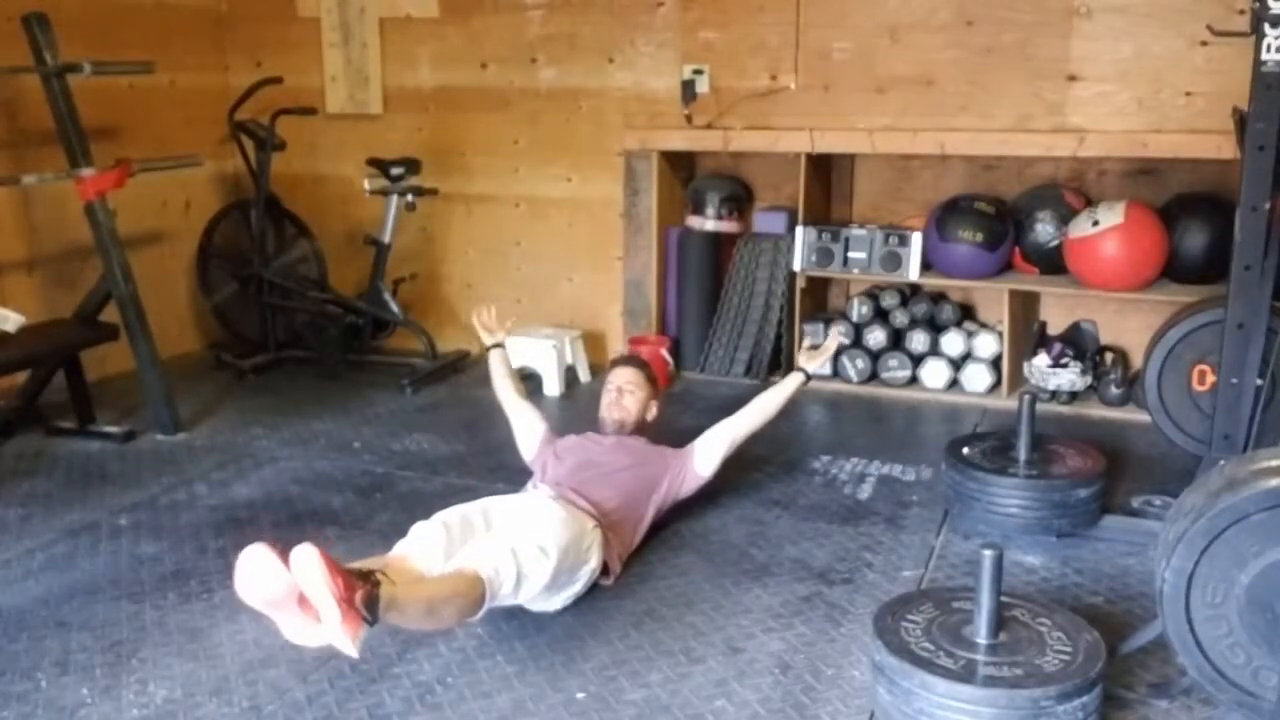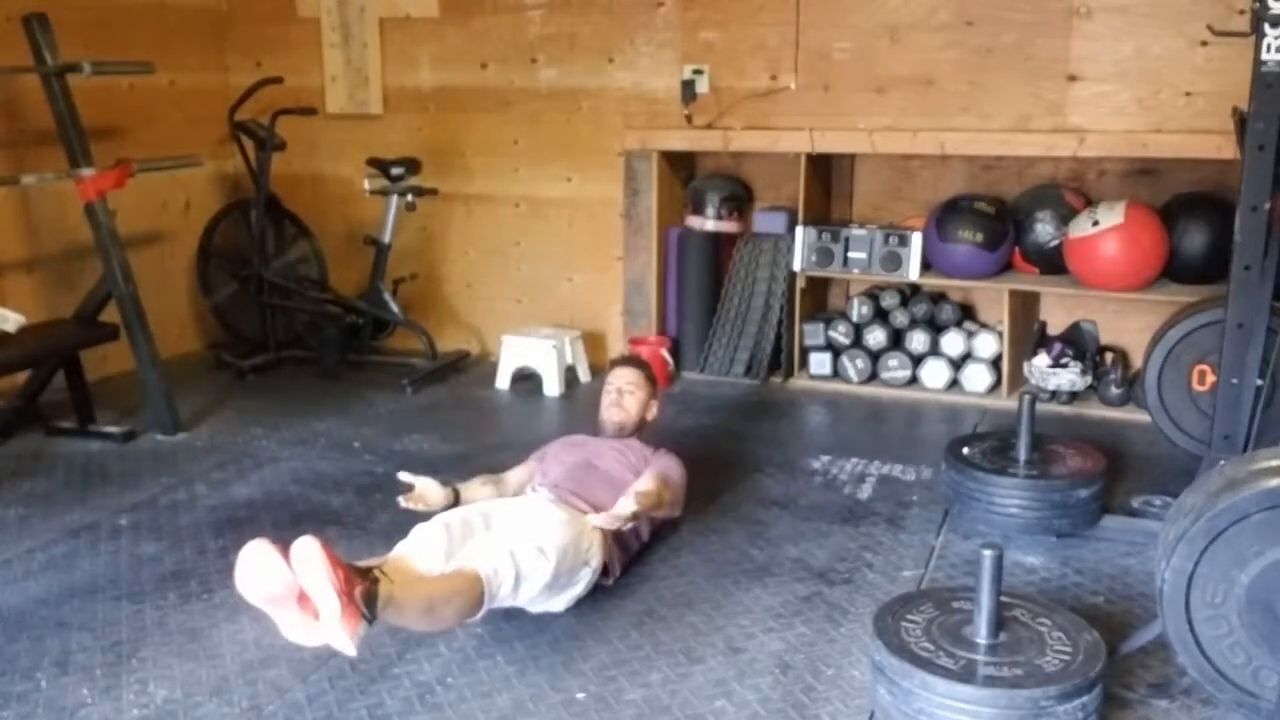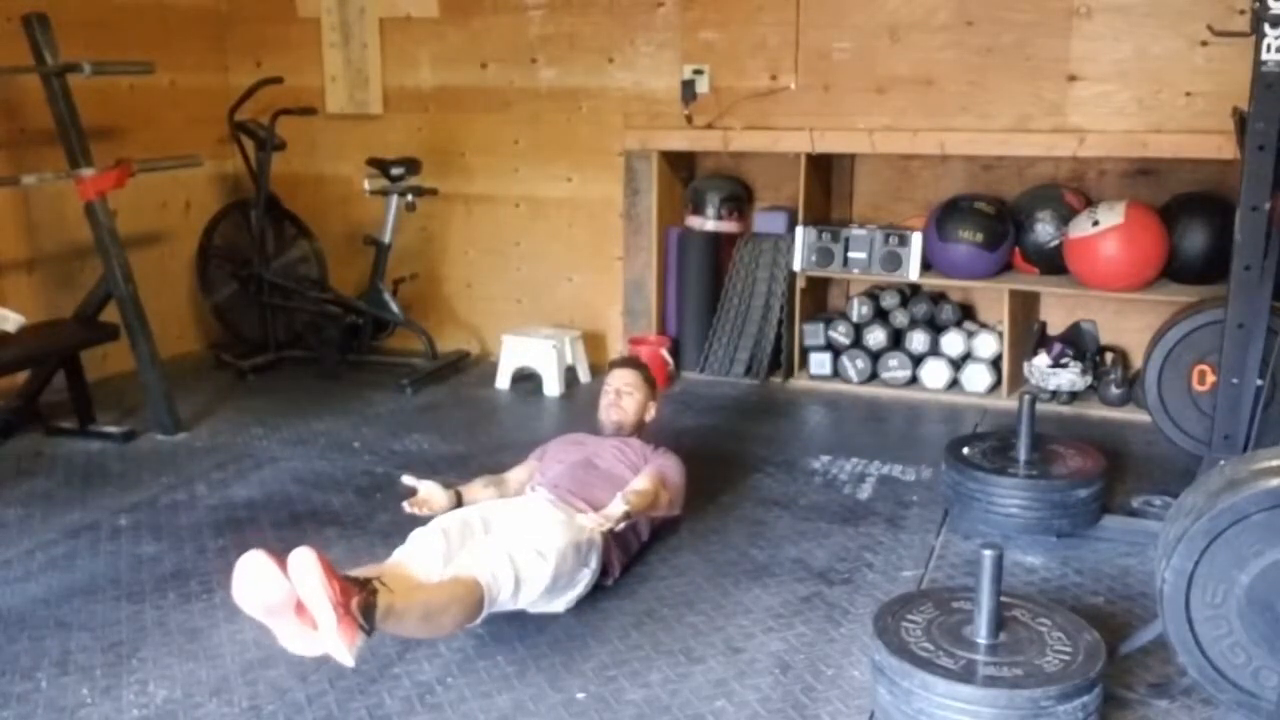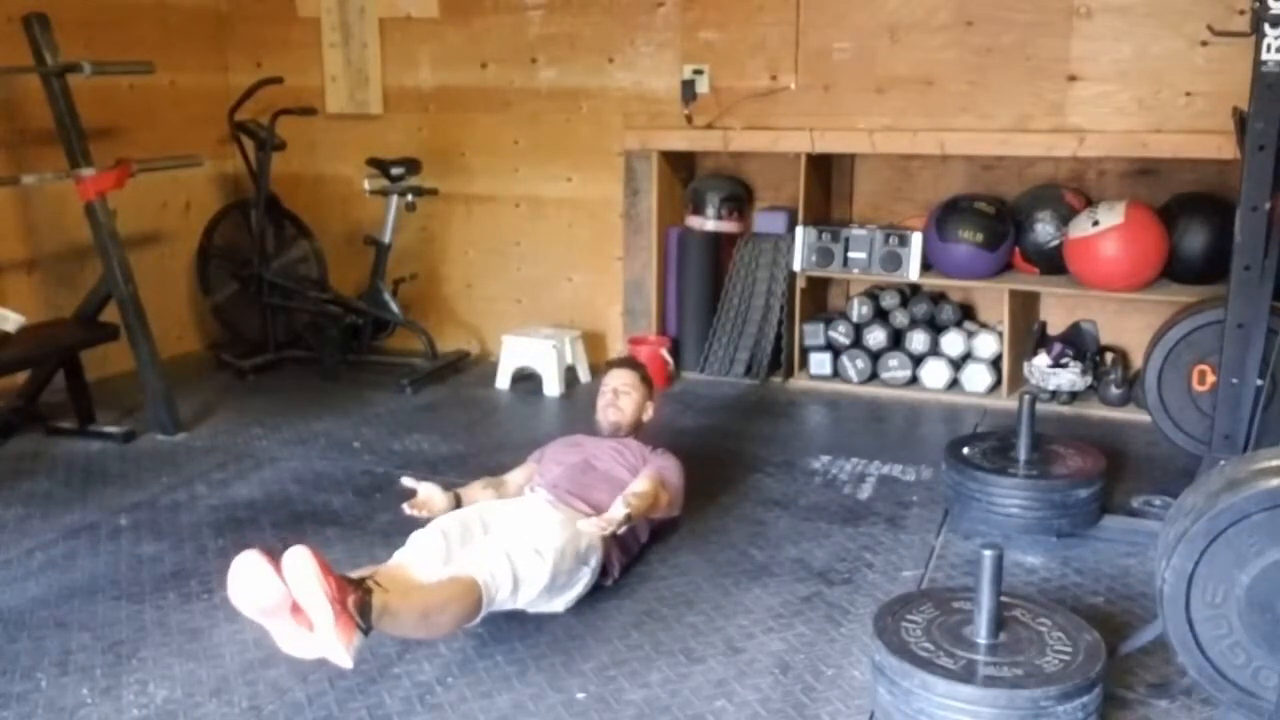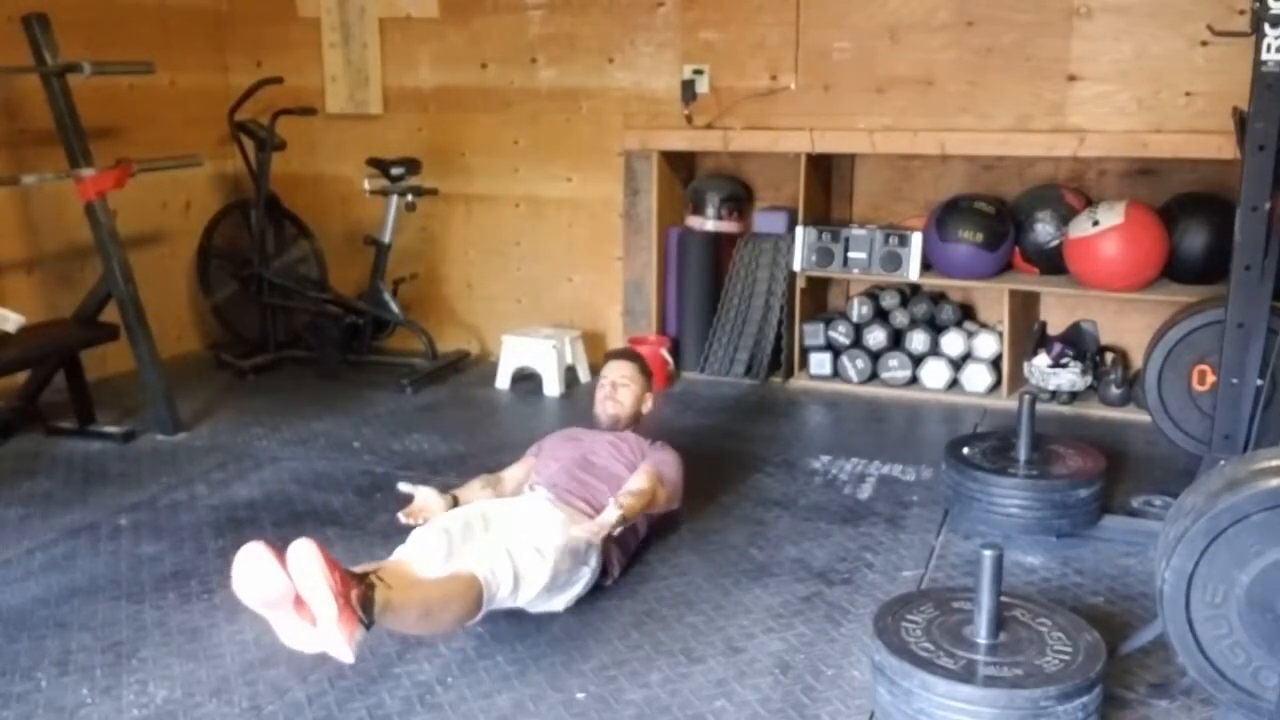
dt=0.5s
person 1, frame 1
left shoulder: (665, 464)
right shoulder: (562, 446)
left elbow: (733, 429)
right elbow: (515, 404)
left wrist: (800, 374)
right wrist: (495, 347)
left hip: (571, 528)
right hip: (511, 507)
left knee: (474, 574)
right knee: (422, 547)
left ankle: (362, 605)
right ankle: (317, 602)
person 1, frame 2
left shoulder: (662, 464)
right shoulder: (565, 444)
left elbow: (651, 497)
right elbow: (504, 482)
left wrist: (624, 513)
right wrist: (450, 494)
left hip: (572, 531)
right hip: (510, 510)
left knee: (478, 573)
right knee: (424, 548)
left ankle: (363, 602)
right ankle: (317, 603)
person 1, frame 3
left shoulder: (660, 462)
right shoulder: (565, 443)
left elbow: (646, 495)
right elbow: (506, 481)
left wrist: (617, 511)
right wrist: (453, 496)
left hip: (573, 530)
right hip: (509, 510)
left knee: (476, 578)
right knee: (420, 555)
left ankle: (361, 613)
right ankle: (313, 613)
person 1, frame 4
left shoulder: (659, 462)
right shoulder: (564, 444)
left elbow: (646, 496)
right elbow: (506, 483)
left wrist: (620, 514)
right wrist: (453, 498)
left hip: (573, 532)
right hip: (510, 511)
left knee: (475, 578)
right knee: (421, 556)
left ankle: (357, 613)
right ankle: (314, 616)
person 1, frame 5
left shoulder: (657, 456)
right shoulder: (562, 438)
left elbow: (644, 493)
right elbow: (504, 480)
left wrist: (613, 517)
right wrist: (449, 500)
left hip: (569, 531)
right hip: (511, 509)
left knee: (478, 576)
right knee: (422, 553)
left ankle: (361, 608)
right ankle: (314, 610)
